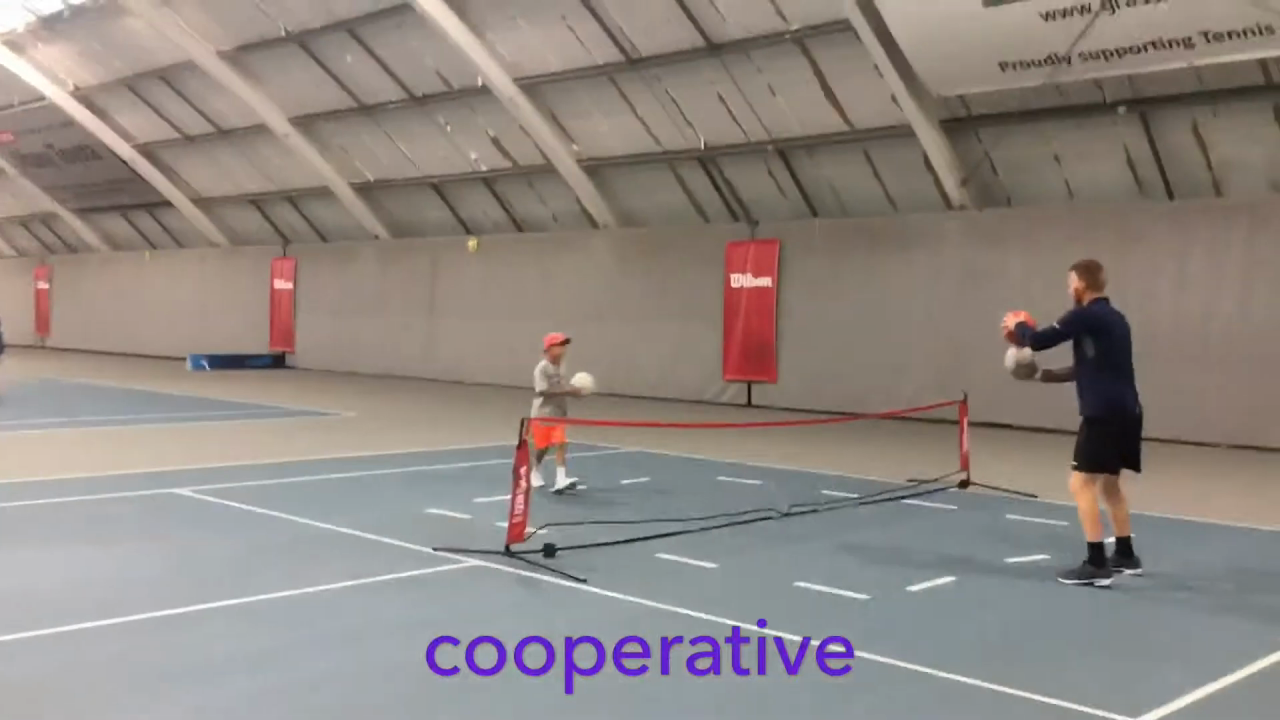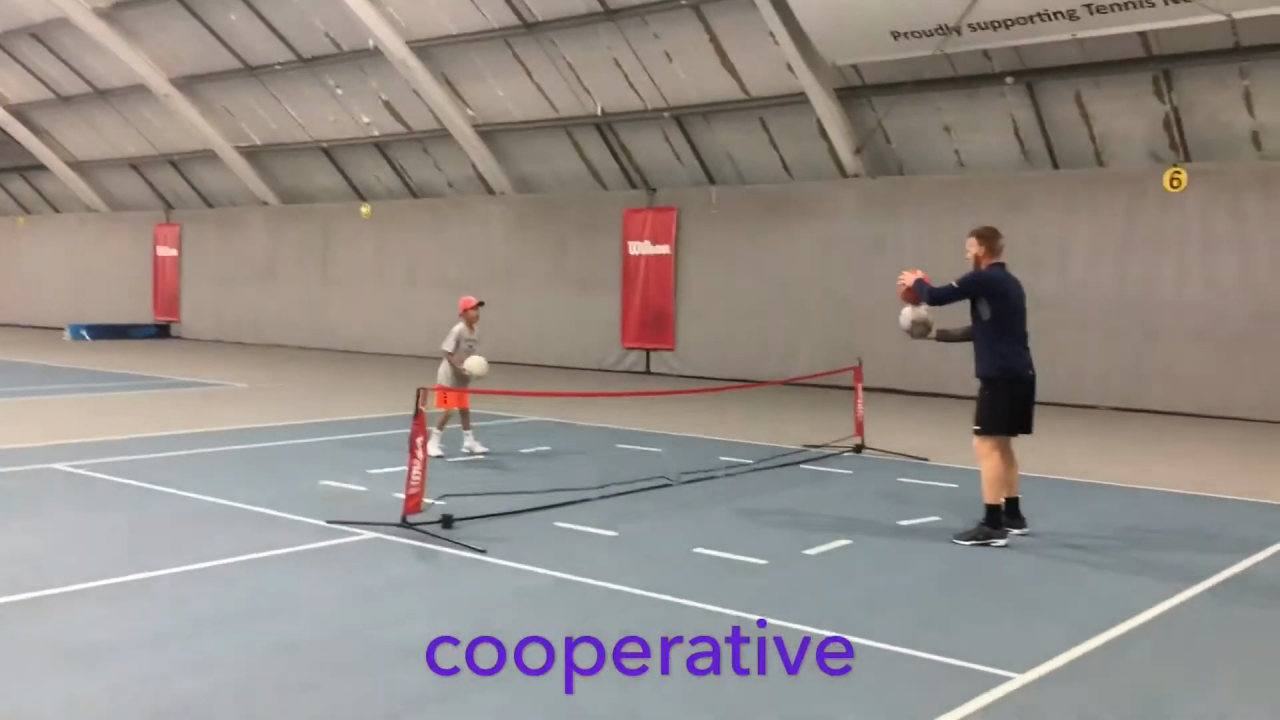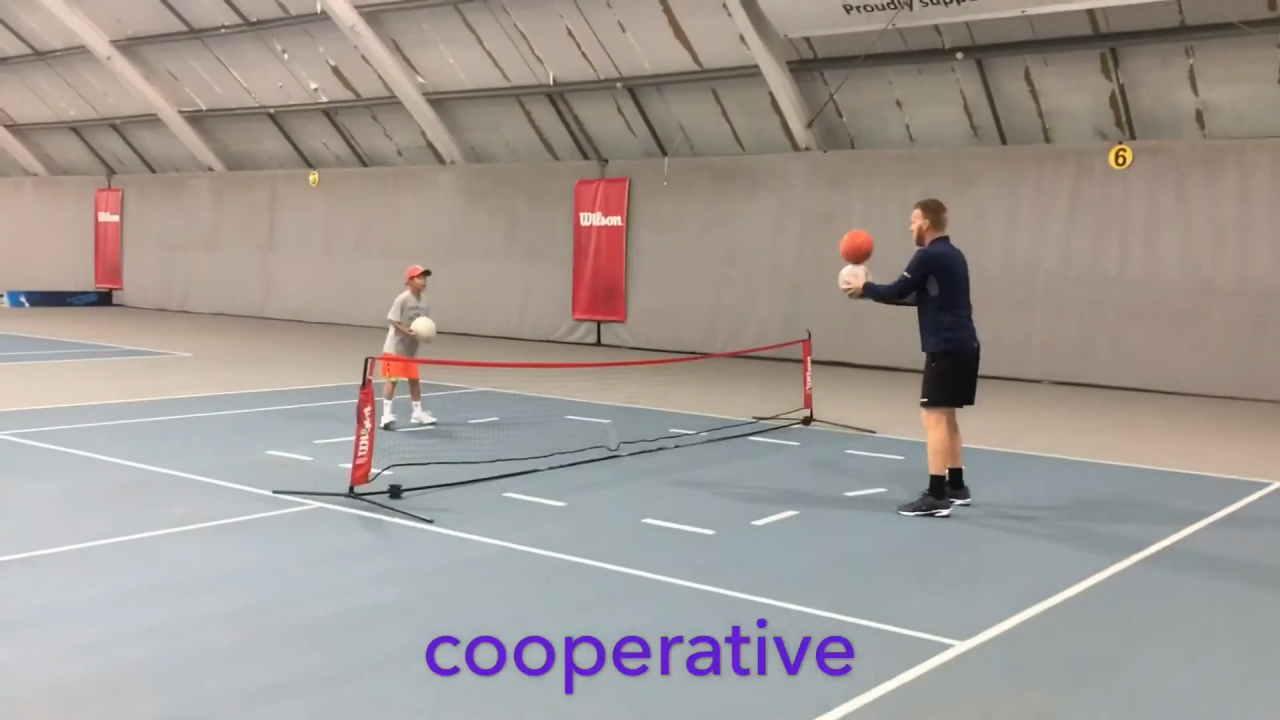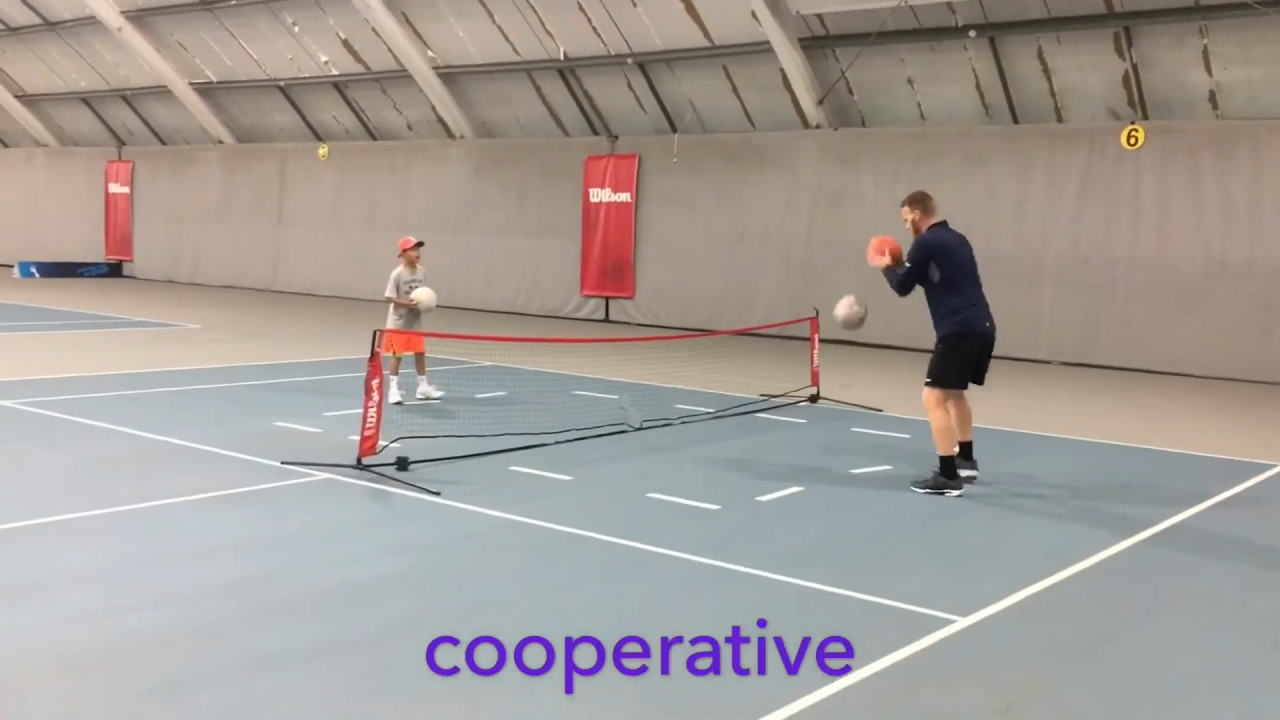
dt=0.5s
person 1, frame 1
left shoulder: (1085, 316)
right shoulder: (1114, 319)
left elbow: (1039, 341)
left wrist: (1017, 326)
right wrist: (1043, 375)
left hip: (1104, 413)
right hip: (1126, 411)
left knee: (1081, 483)
right knee: (1110, 483)
left ankle: (1096, 565)
right ankle: (1125, 555)
person 1, frame 2
left shoulder: (984, 279)
right shoulder: (1008, 282)
left elbow: (936, 296)
left wrist: (915, 282)
right wrist: (937, 334)
left hip: (1001, 376)
right hip: (1018, 374)
left knee: (986, 446)
right knee: (1001, 445)
left ankle: (993, 526)
right ankle: (1013, 516)
person 1, frame 3
left shoulder: (930, 256)
right shoulder: (951, 255)
left elbow: (898, 291)
right elbow: (919, 296)
left wrist: (864, 288)
right wrist: (872, 290)
left hip: (946, 349)
right hip: (962, 347)
left knee: (934, 419)
right knee: (946, 418)
left ankle: (936, 497)
right ankle: (956, 487)
person 1, frame 4
left shoulder: (925, 244)
right shoulder: (956, 239)
left elbow: (903, 286)
left wrist: (886, 267)
right wrist: (901, 266)
left hip: (959, 332)
right hip: (982, 329)
left knee: (934, 400)
right knee: (954, 393)
left ankle: (947, 476)
right ankle: (965, 458)
